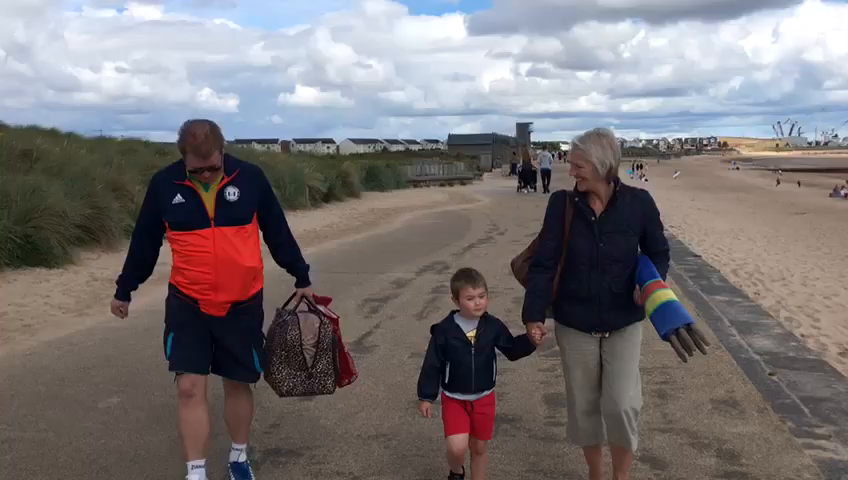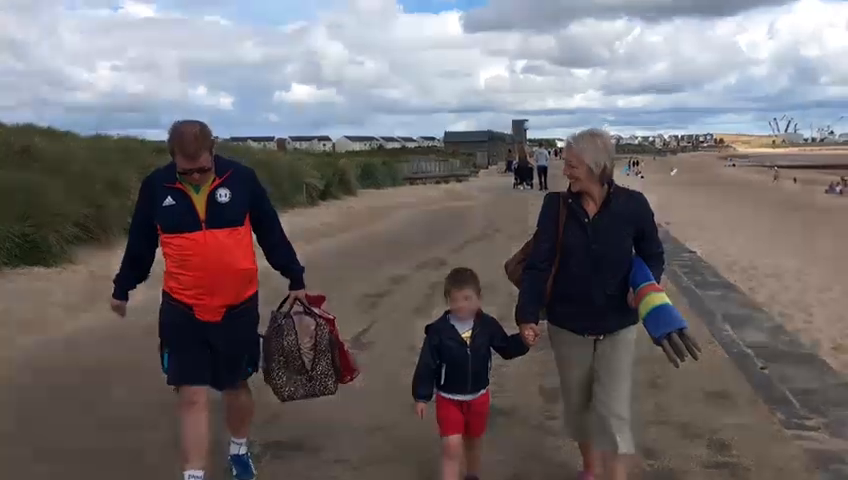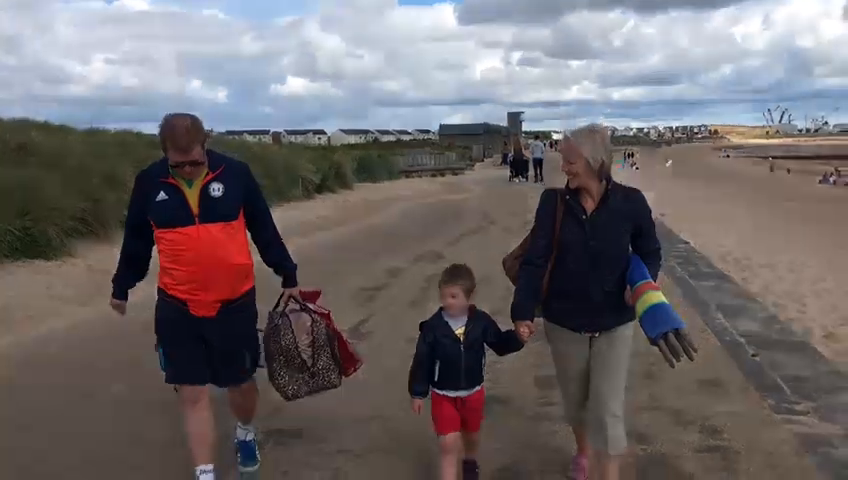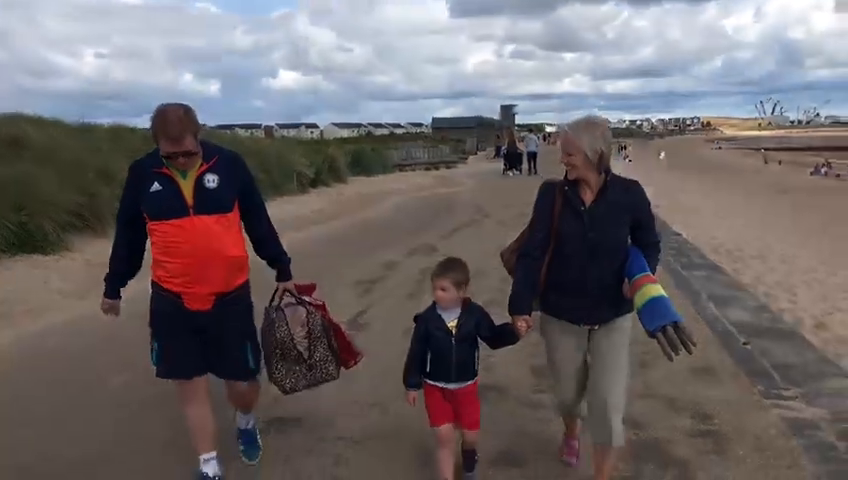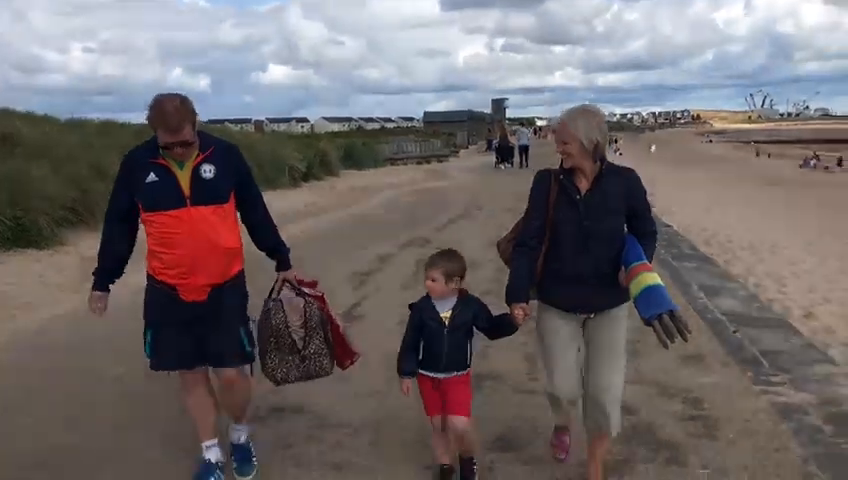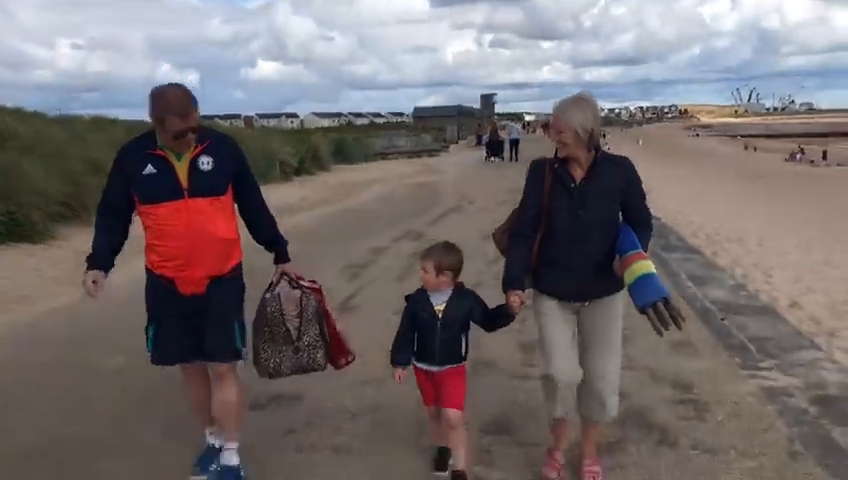
dt=0.1s
person 1, frame 1
left shoulder: (250, 178)
right shoulder: (164, 184)
left elbow: (277, 231)
right elbow: (145, 240)
left wrist: (301, 277)
right wrist: (125, 289)
left hip: (243, 303)
right hip: (187, 303)
left knee: (238, 384)
right knee: (190, 387)
person 1, frame 2
left shoulder: (242, 180)
right shoulder: (156, 187)
left elbow: (271, 234)
right elbow: (141, 243)
left wrist: (296, 279)
right wrist: (122, 288)
left hip: (237, 307)
right hip: (181, 311)
left knee: (236, 386)
right knee: (191, 396)
left ankle: (239, 450)
person 1, frame 3
left shoulder: (235, 174)
right shoulder: (149, 183)
left elbow: (264, 229)
right elbow: (136, 241)
left wrist: (288, 276)
right wrist: (121, 288)
left hip: (234, 303)
right hip: (177, 308)
left knee: (240, 385)
right knee: (192, 393)
left ankle: (244, 432)
person 1, frame 4
left shoulder: (230, 165)
right shoulder: (142, 174)
left elbow: (258, 223)
right elbow: (129, 236)
left wrist: (282, 270)
right wrist: (114, 287)
left hip: (229, 296)
right hip: (172, 301)
left knee: (243, 382)
right knee: (190, 387)
left ankle: (246, 420)
person 1, frame 5
left shoulder: (225, 156)
right shoulder: (137, 165)
left elbow: (255, 213)
right elbow: (119, 225)
left wrist: (281, 260)
right wrist: (104, 279)
left hip: (224, 288)
right hip: (168, 292)
left knee: (232, 374)
right knee: (190, 375)
left ankle: (240, 435)
person 1, frame 6
left shoulder: (223, 149)
right shoulder: (133, 158)
left elbow: (253, 206)
right elbow: (112, 216)
left wrist: (279, 253)
right wrist: (98, 262)
left hip: (222, 281)
right hip: (167, 285)
left knee: (224, 369)
right knee: (191, 367)
right ankle: (213, 440)
person 2, frame 1
left shoulder: (639, 203)
right shoulder: (562, 205)
left elbow: (658, 253)
right elbow: (543, 263)
right wrist: (533, 314)
left hip: (624, 324)
right hip: (574, 324)
left knee: (623, 406)
right knee: (583, 406)
person 2, frame 2
left shoulder: (633, 205)
right shoulder: (556, 206)
left elbow: (652, 256)
right elbow: (537, 264)
right wrist: (527, 316)
left hip: (618, 326)
right hip: (567, 325)
left knee: (612, 410)
right knee: (578, 403)
person 2, frame 3
left shoulder: (631, 202)
right shoulder: (553, 202)
left elbow: (649, 253)
right elbow: (535, 261)
right wrist: (523, 313)
left hip: (615, 323)
right hip: (564, 322)
left knee: (608, 408)
right knee: (574, 395)
right ankle: (582, 445)
person 2, frame 4
left shoulder: (629, 194)
right shoulder: (551, 195)
left elbow: (649, 245)
right elbow: (531, 254)
right wrist: (520, 306)
left hip: (613, 315)
right hip: (561, 314)
left knee: (608, 402)
right knee: (568, 391)
right ankle: (570, 431)
person 2, frame 5
left shoulder: (625, 182)
right shoulder: (547, 183)
left elbow: (645, 234)
right elbow: (527, 242)
right wrist: (518, 295)
left hip: (609, 305)
right hip: (557, 305)
left knee: (605, 391)
right knee: (562, 386)
right ankle: (562, 426)
person 2, frame 6
left shoulder: (619, 171)
right shoulder: (542, 172)
left elbow: (640, 223)
right elbow: (523, 231)
right wrist: (514, 283)
left hip: (604, 293)
right hip: (552, 293)
left knee: (601, 378)
right knee: (560, 375)
right ankle: (557, 439)
person 3, frame 1
left shoulder: (493, 326)
left elbow: (512, 350)
right elbow: (432, 365)
right wrist: (426, 397)
left hip: (484, 398)
right hip: (454, 399)
left knee: (479, 447)
right knee: (457, 447)
person 3, frame 2
left shoulder: (488, 326)
right shoulder: (438, 331)
left elbow: (506, 349)
right elbow: (426, 365)
right wrist: (421, 397)
left hip: (478, 397)
right hip: (448, 399)
left knee: (473, 443)
right knee: (452, 448)
person 3, frame 3
left shoulder: (481, 321)
right shoulder: (433, 327)
left elbow: (500, 344)
right elbow: (421, 361)
left wrist: (518, 336)
right wrist: (417, 393)
left hip: (473, 393)
right hip: (442, 394)
left knee: (472, 437)
right knee: (449, 445)
left ankle: (470, 461)
person 3, frame 4
left shoulder: (475, 314)
right shoulder: (426, 320)
left elbow: (494, 338)
right elbow: (416, 354)
left wrist: (514, 330)
right wrist: (412, 385)
left hip: (466, 387)
right hip: (435, 387)
left knee: (470, 434)
right knee: (444, 437)
left ankle: (469, 449)
person 3, frame 5
left shoulder: (470, 306)
right shoulder: (421, 309)
left elbow: (492, 329)
right elbow: (410, 342)
left wrist: (512, 320)
right wrist: (406, 373)
left hip: (458, 376)
right hip: (428, 376)
left knee: (460, 425)
right knee: (439, 425)
left ankle: (467, 457)
person 3, frame 6
left shoulder: (466, 299)
right shoulder: (416, 301)
left elbow: (488, 321)
right elbow: (405, 333)
left wrist: (509, 310)
right wrist: (399, 363)
left hip: (453, 369)
right hip: (424, 369)
left knee: (452, 419)
right knee: (434, 414)
right ankle: (442, 448)
